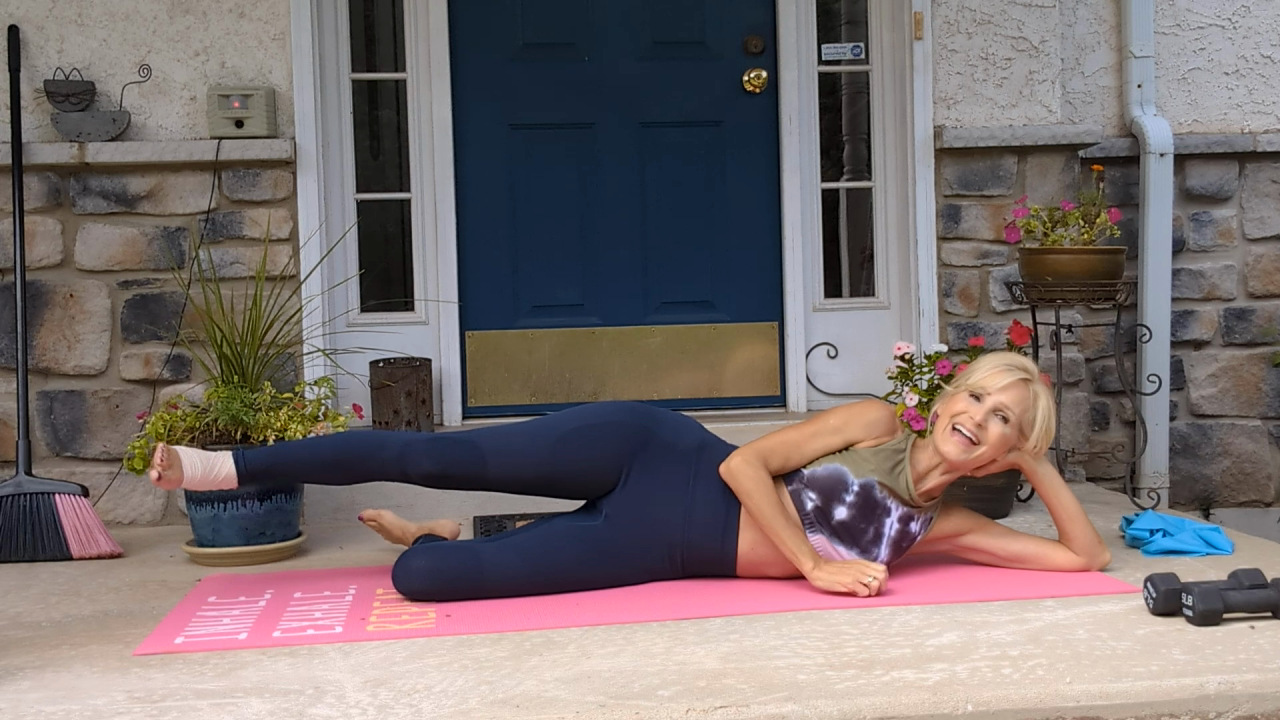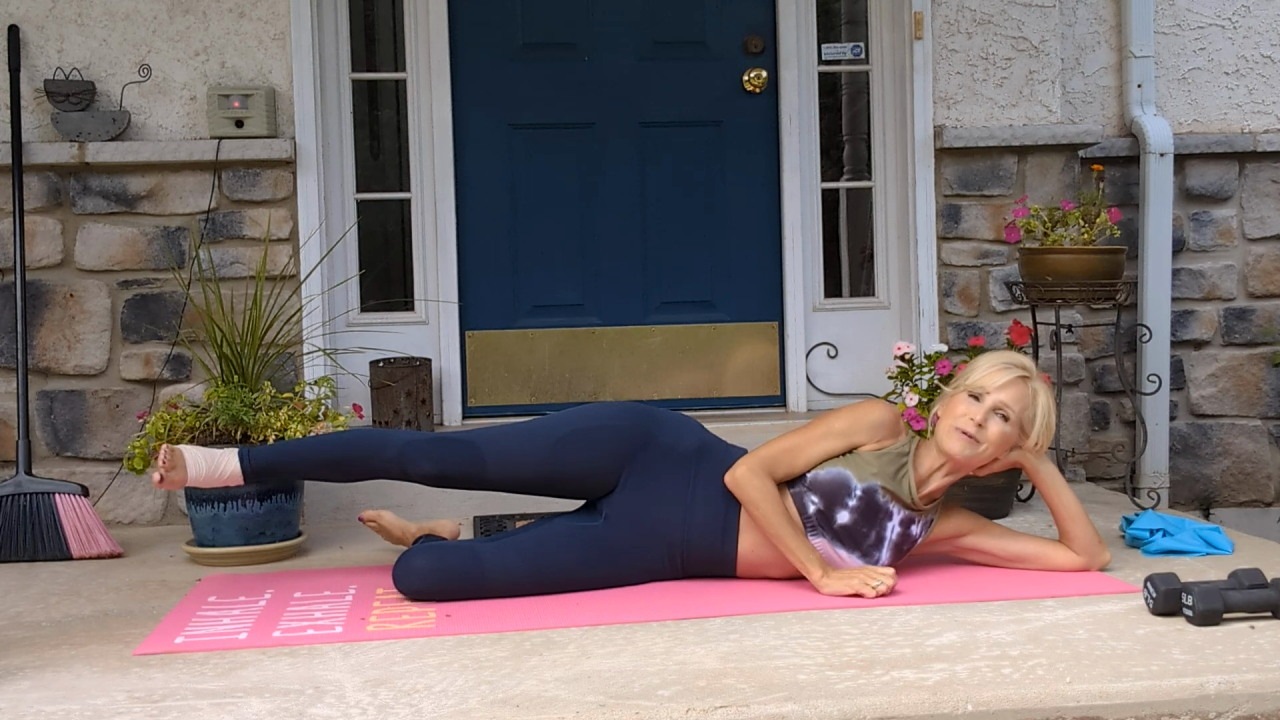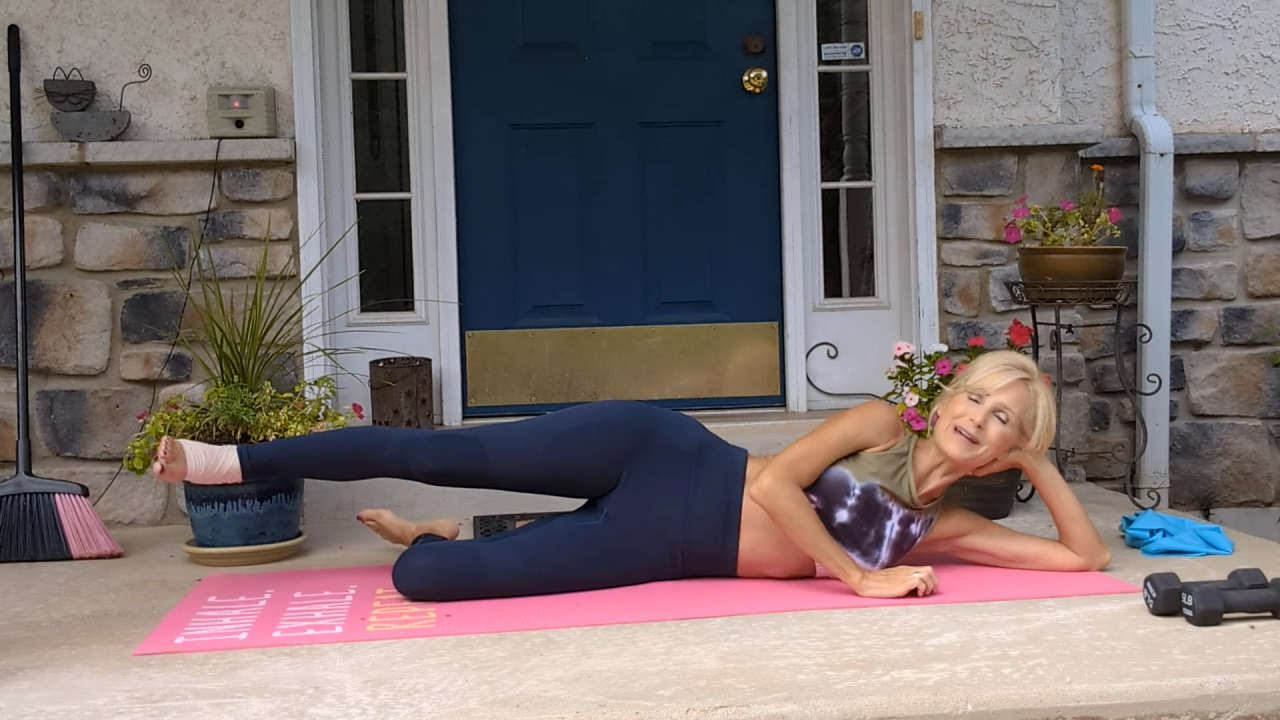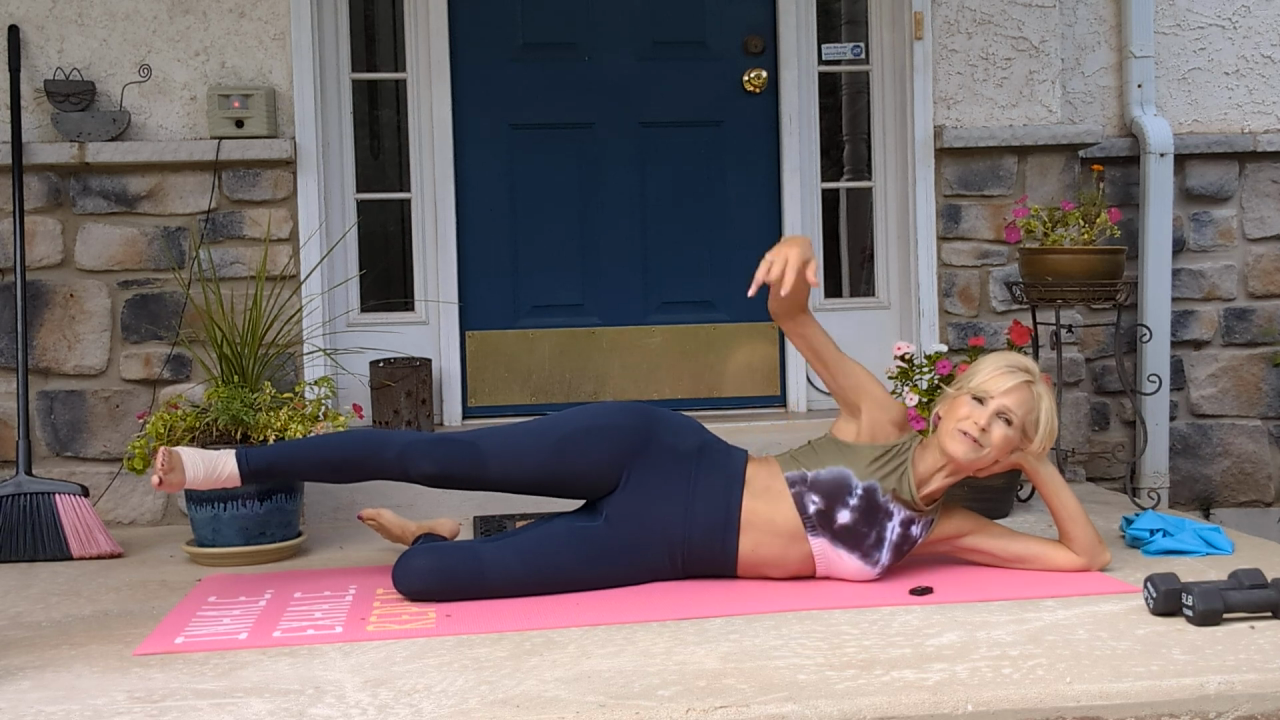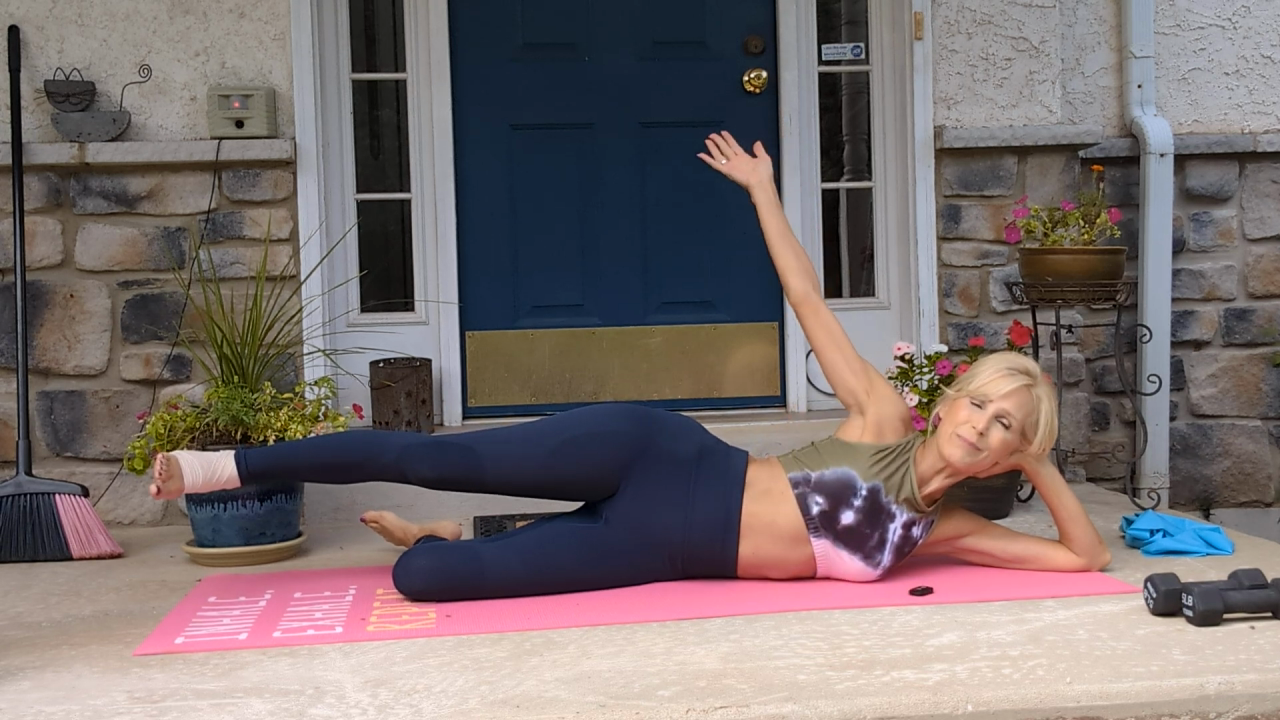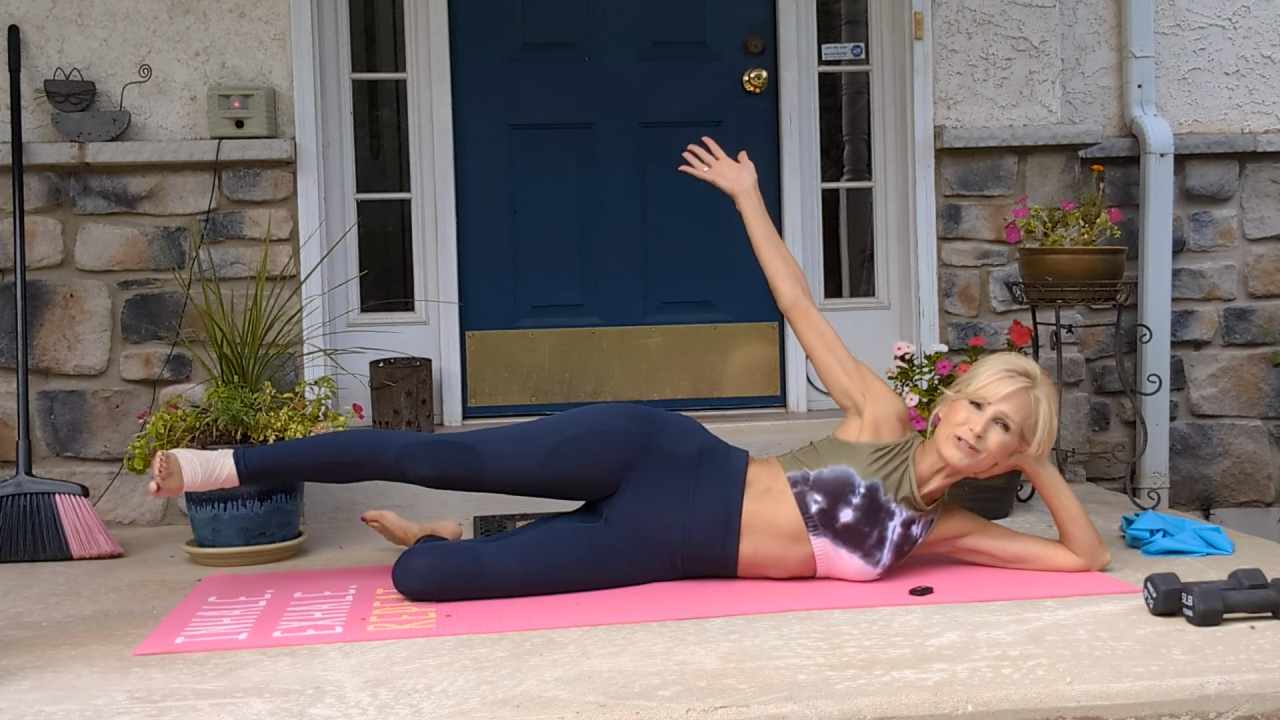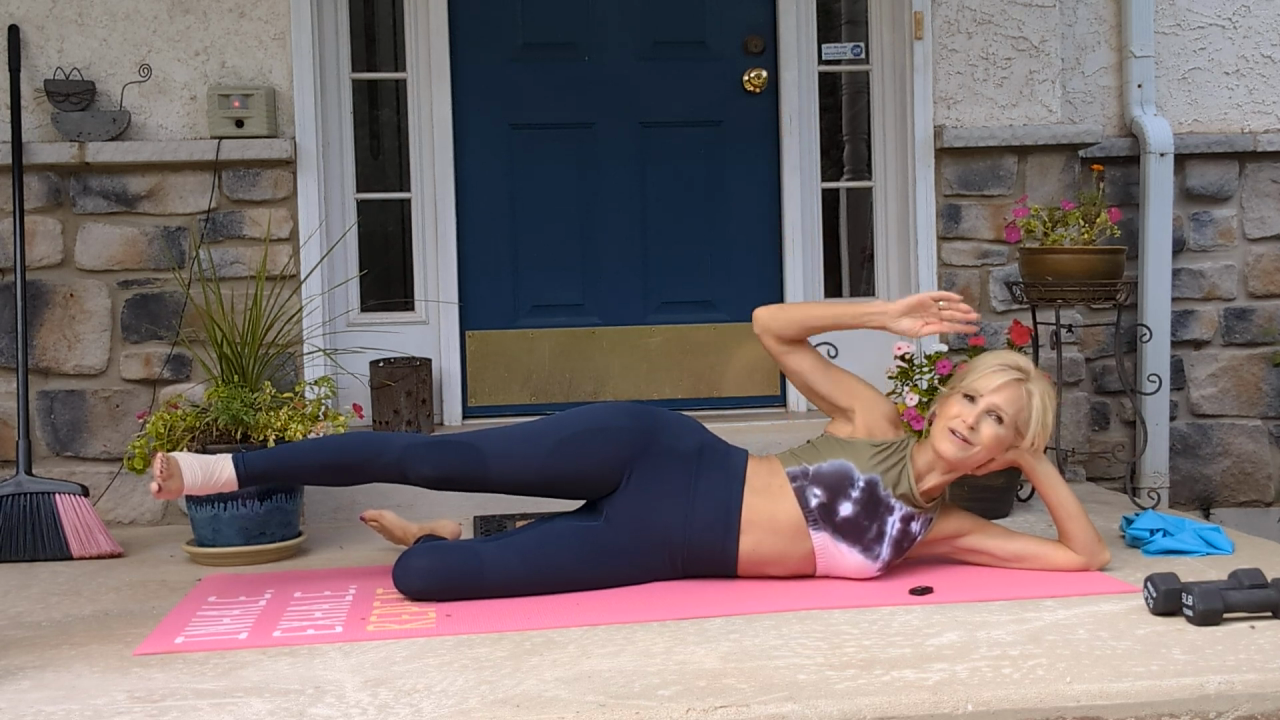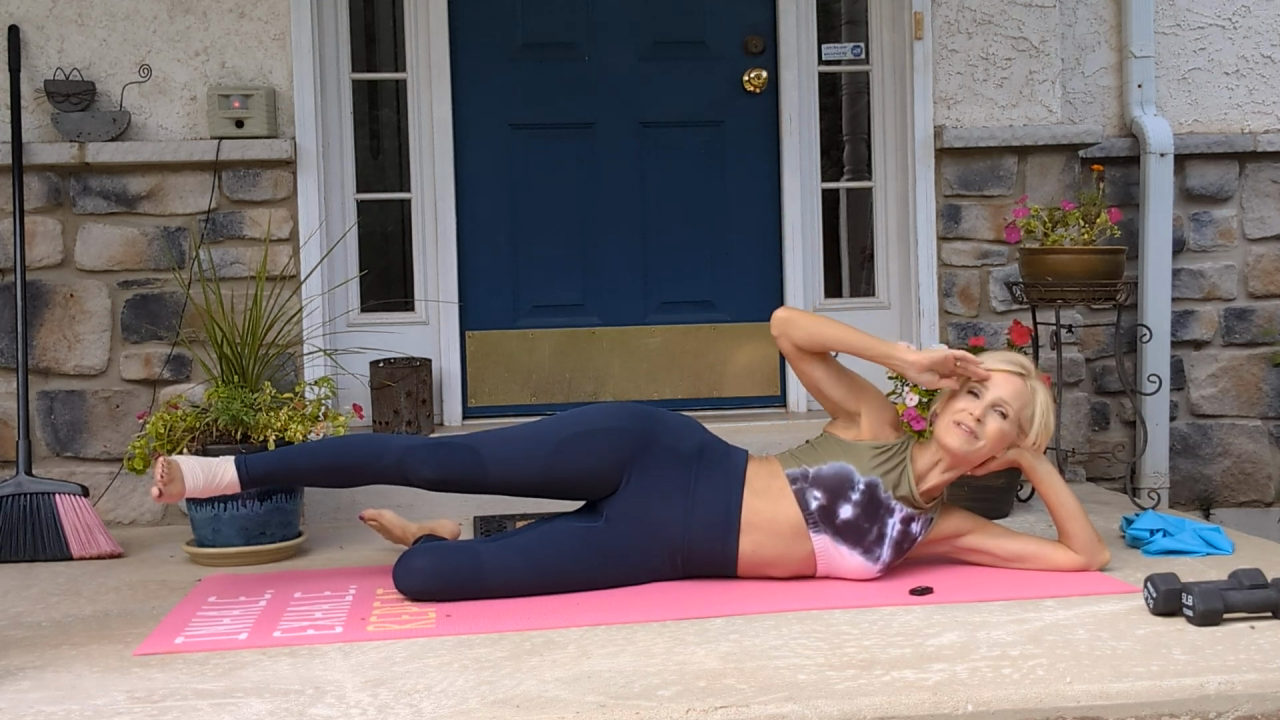
dt=0.5s
person 1, frame 1
left shoulder: (938, 523)
right shoulder: (875, 422)
left elbow: (1085, 556)
right elbow: (743, 463)
left wrist: (1039, 464)
right wrist: (815, 565)
left hip: (655, 549)
right hip: (653, 453)
left knee: (422, 580)
right knee: (429, 456)
left ankle: (435, 539)
right ankle: (228, 466)
person 1, frame 2
left shoulder: (941, 526)
right shoulder: (880, 423)
left elbow: (1085, 555)
right elbow: (748, 472)
left wrist: (1041, 465)
right wrist: (821, 573)
left hip: (658, 551)
right hip: (656, 454)
right knee: (434, 455)
left ankle: (432, 540)
right ankle: (235, 462)
person 1, frame 3
left shoulder: (939, 526)
right shoulder: (880, 425)
left elbow: (1086, 557)
right elbow: (773, 484)
left wrist: (1039, 466)
right wrist: (855, 577)
left hip: (657, 549)
right hip: (657, 455)
right knee: (433, 451)
left ankle: (437, 536)
right ankle: (233, 458)
person 1, frame 4
left shoulder: (942, 527)
right shoulder: (883, 423)
left elbow: (1086, 550)
right elbow: (786, 319)
left wrist: (1040, 461)
right wrist: (799, 259)
left hip: (666, 551)
right hip: (663, 457)
right knee: (439, 456)
left ankle: (443, 552)
right ankle: (233, 463)
person 1, frame 5
left shoulder: (939, 528)
right shoulder: (883, 416)
left elbow: (1086, 555)
right elbow: (807, 300)
left wrist: (1039, 464)
right wrist: (763, 190)
left hip: (661, 549)
right hip: (659, 455)
right knee: (432, 457)
left ankle: (452, 540)
right ankle: (228, 465)
person 1, frame 6
left shoulder: (939, 526)
right shoulder: (882, 416)
left elbow: (1085, 555)
right elbow: (796, 303)
left wrist: (1040, 466)
right wrist: (746, 197)
left hip: (658, 551)
right hip: (661, 457)
right knee: (431, 457)
left ankle: (451, 539)
right ankle: (224, 464)
person 1, frame 7
left shoulder: (941, 529)
right shoulder: (876, 429)
left elbow: (1086, 557)
right elbow: (769, 326)
left wrist: (1039, 465)
right wrist: (879, 319)
left hip: (662, 555)
right hip: (662, 460)
left knee: (421, 584)
right knee: (429, 454)
left ankle: (446, 541)
right ankle: (227, 467)
person 1, frame 8
left shoulder: (937, 525)
right shoulder: (875, 425)
left elbow: (1084, 553)
right elbow: (786, 325)
left wrist: (1039, 465)
right wrist: (905, 355)
left hip: (662, 551)
right hip: (662, 455)
right knee: (430, 459)
left ankle: (441, 538)
right ankle: (227, 470)
